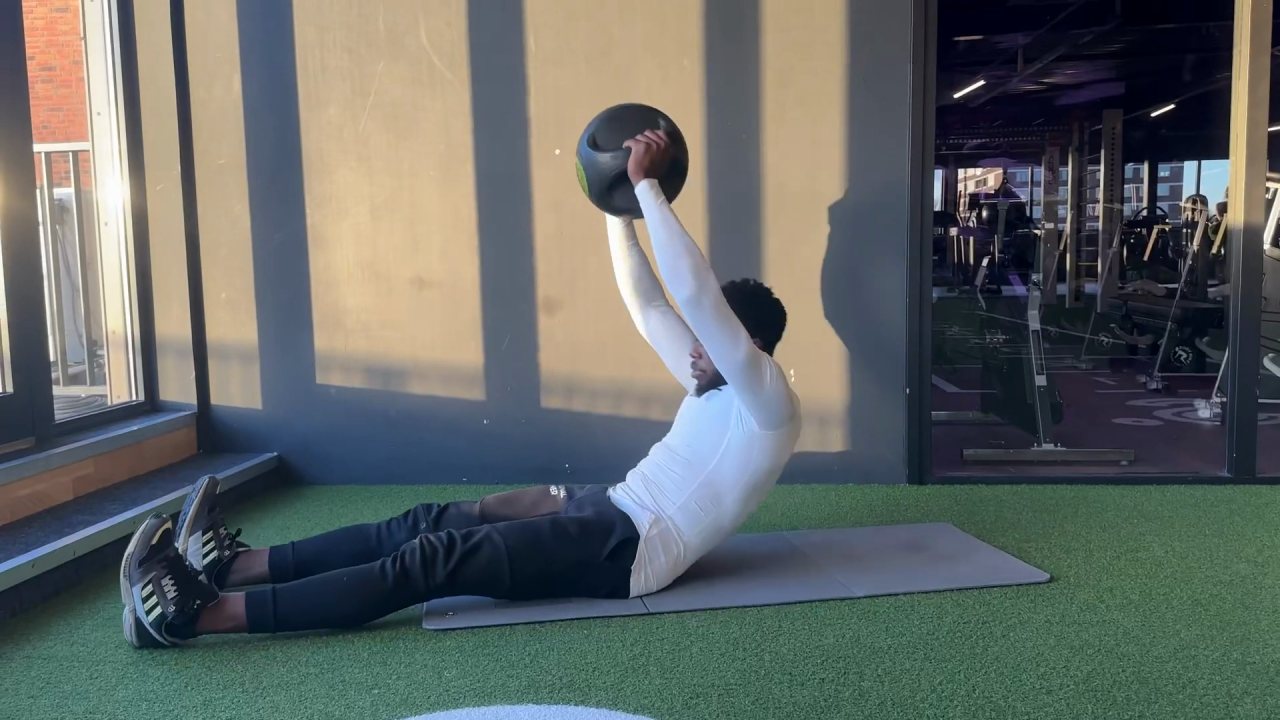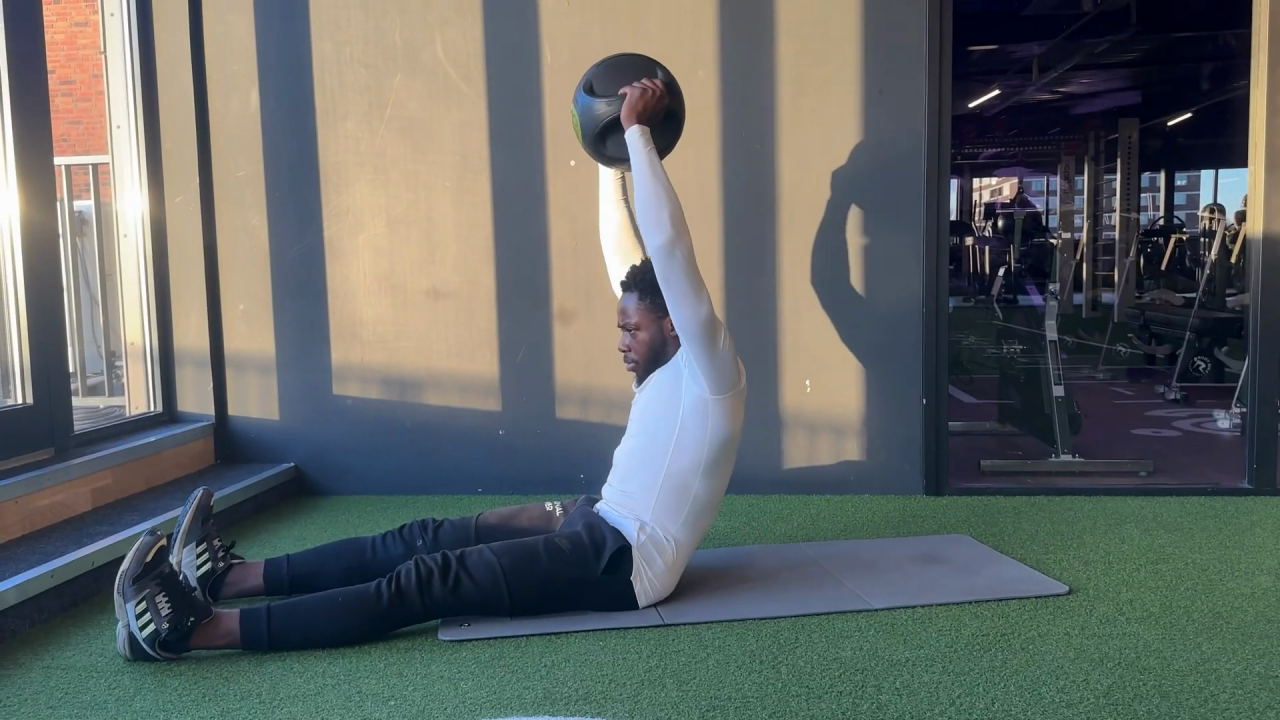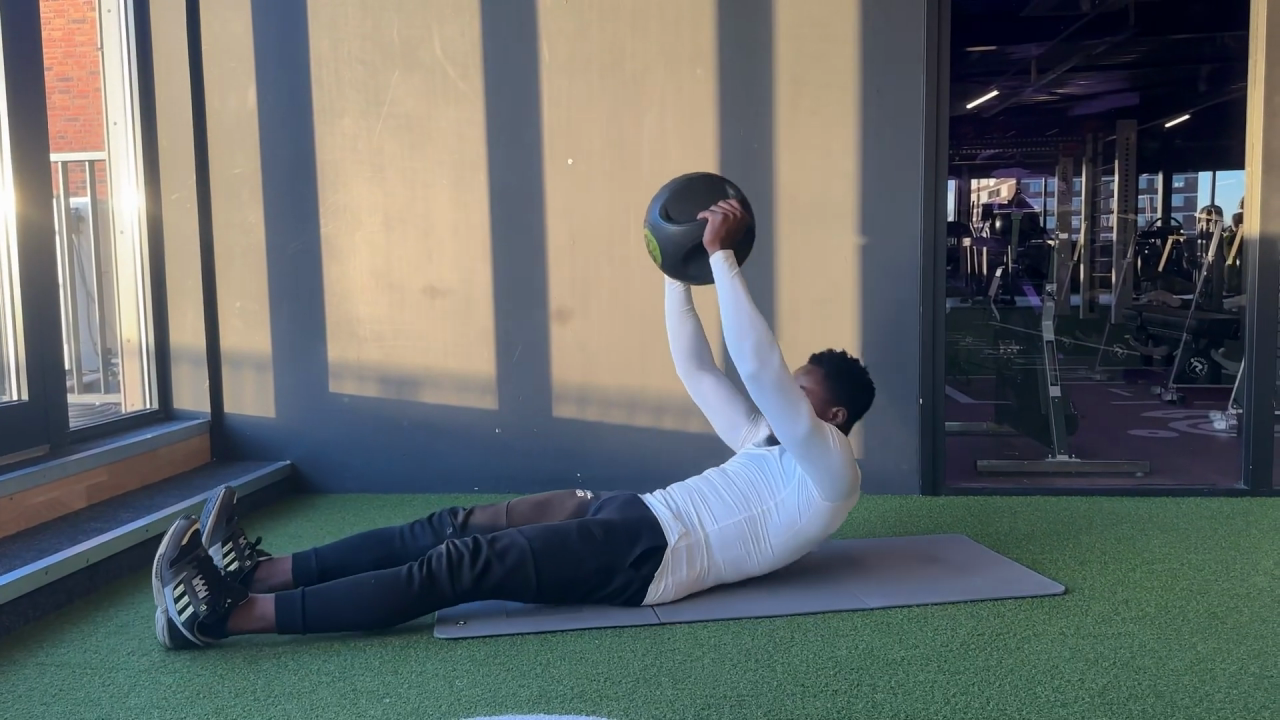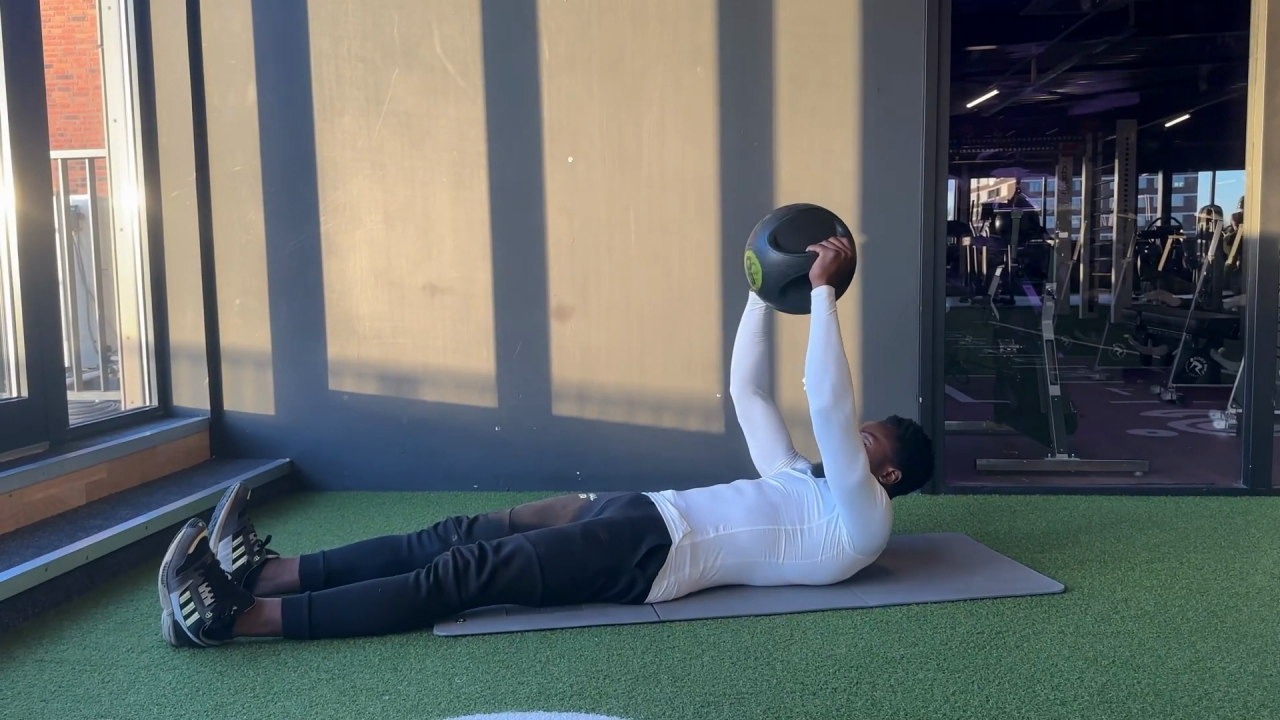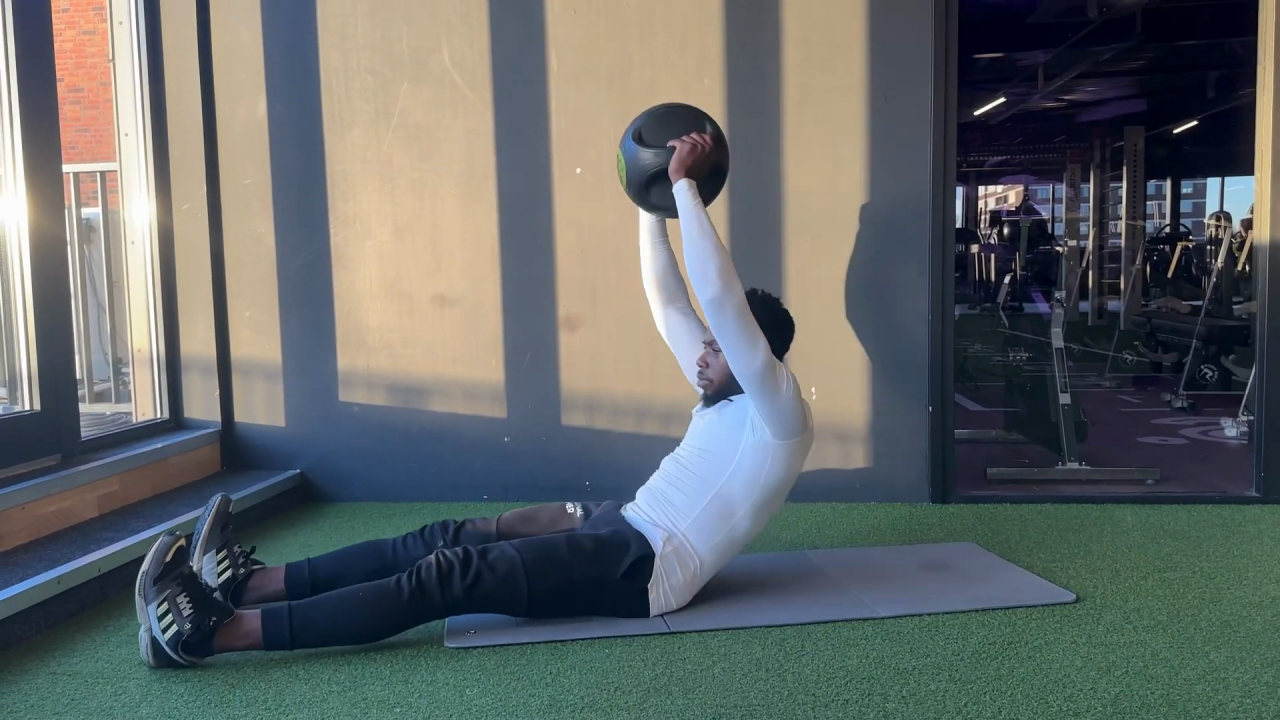
dt=1s
person 1, frame 1
left shoulder: (769, 401)
right shoulder: (712, 383)
left elbow: (696, 295)
right elbow: (649, 305)
left wrist: (648, 185)
right wrist: (617, 204)
left hip: (624, 549)
right hip: (603, 506)
left knee: (437, 559)
right knee: (429, 524)
left ankle: (203, 611)
right ankle: (236, 562)
person 1, frame 2
left shoulder: (710, 367)
right shoulder: (671, 366)
left elbow: (669, 248)
right elbow: (627, 257)
left wrist: (637, 132)
right wrist: (612, 159)
left hip: (625, 563)
right hip: (600, 523)
left knee: (430, 580)
right knee: (425, 540)
right ankle: (231, 576)
person 1, frame 3
left shoulder: (830, 470)
right shoulder: (770, 442)
left elbow: (760, 370)
right elbow: (696, 369)
left wrist: (722, 255)
left hip: (649, 554)
right hip: (628, 512)
left knee: (462, 564)
right knee: (451, 528)
left ankle: (232, 613)
right ankle: (262, 569)
person 1, frame 4
left shoulder: (861, 522)
right shoulder: (799, 481)
left elbow: (830, 409)
right elbow: (748, 393)
left wrist: (824, 291)
right wrist: (765, 291)
left hip: (651, 551)
right hip: (637, 512)
left knee: (466, 572)
right knee: (457, 537)
left ankle: (239, 616)
right ankle: (265, 569)
person 1, frame 5
left shoulder: (780, 413)
right shoulder: (724, 395)
left elbow: (721, 297)
right elbow: (670, 305)
left wrist: (685, 184)
right wrist: (653, 206)
left hip: (641, 567)
right hip: (614, 524)
left knee: (451, 576)
right knee: (445, 541)
right ankle: (250, 581)
